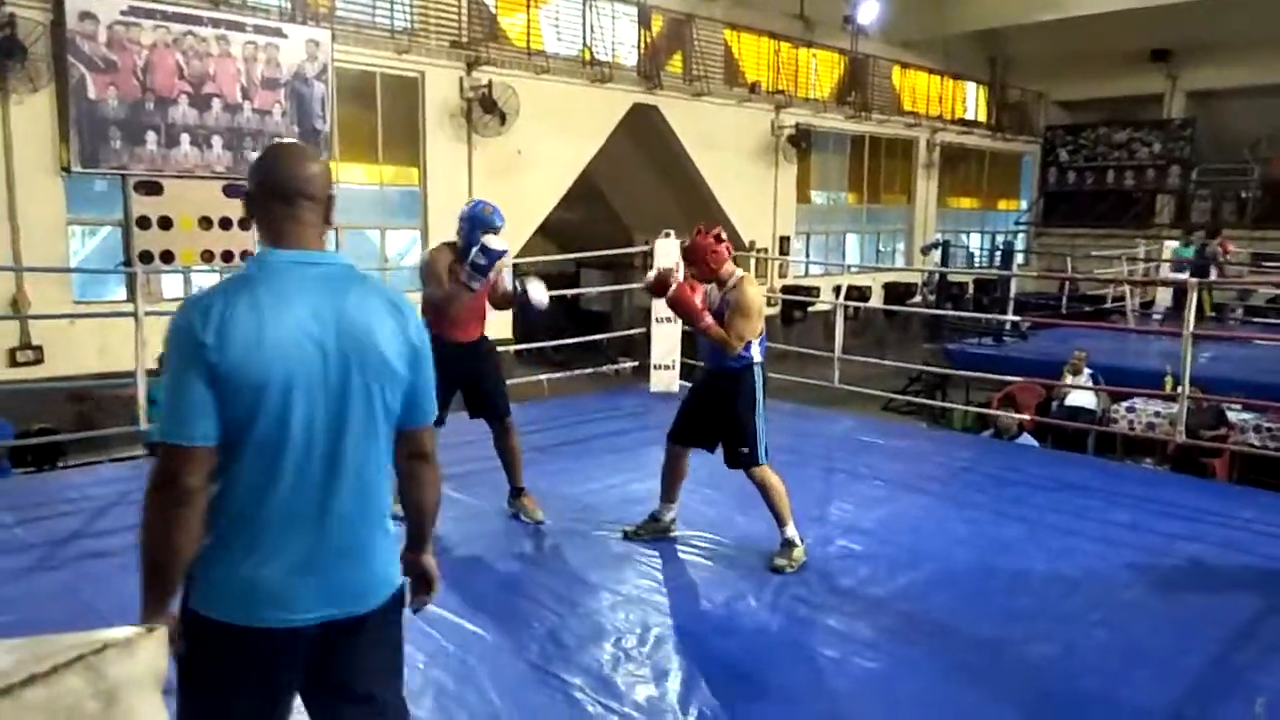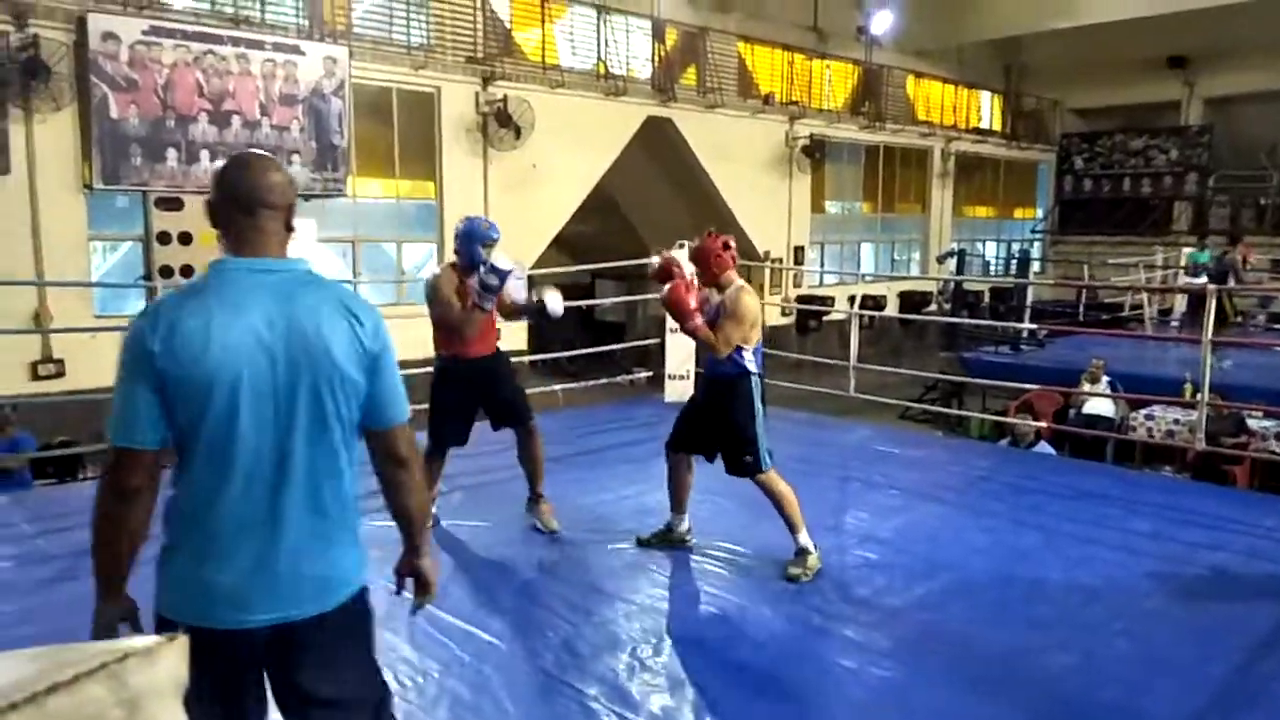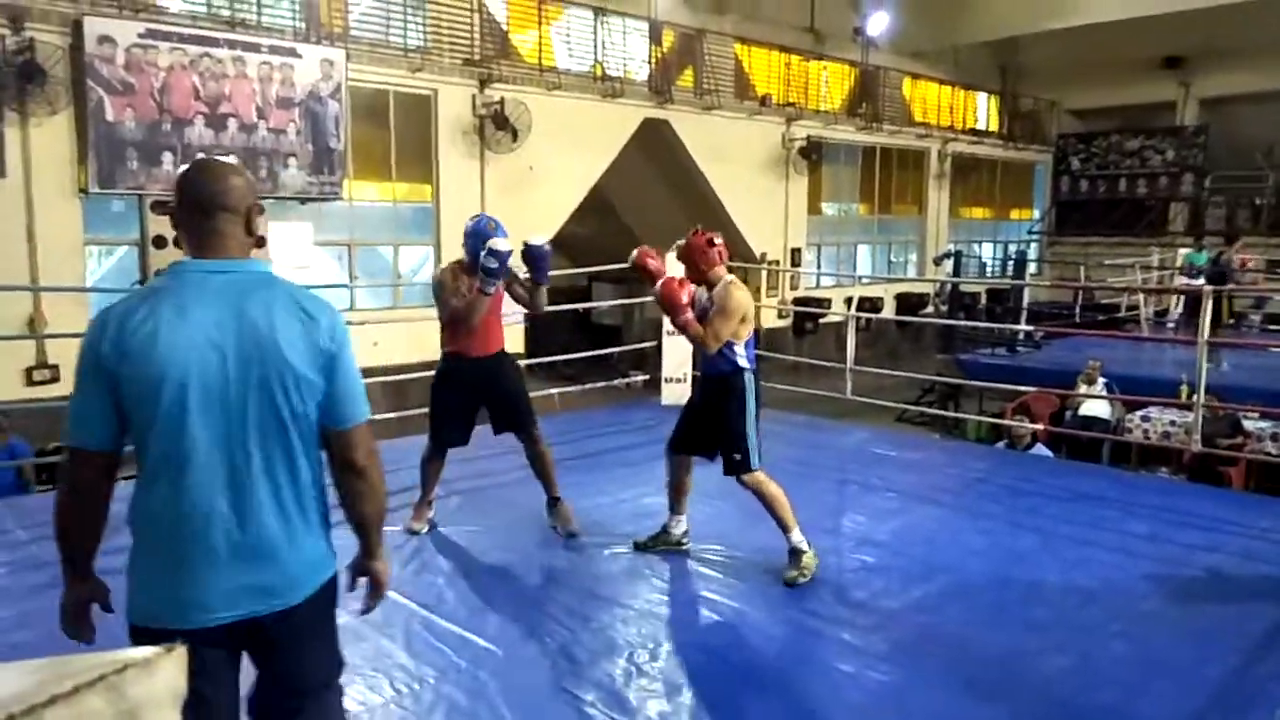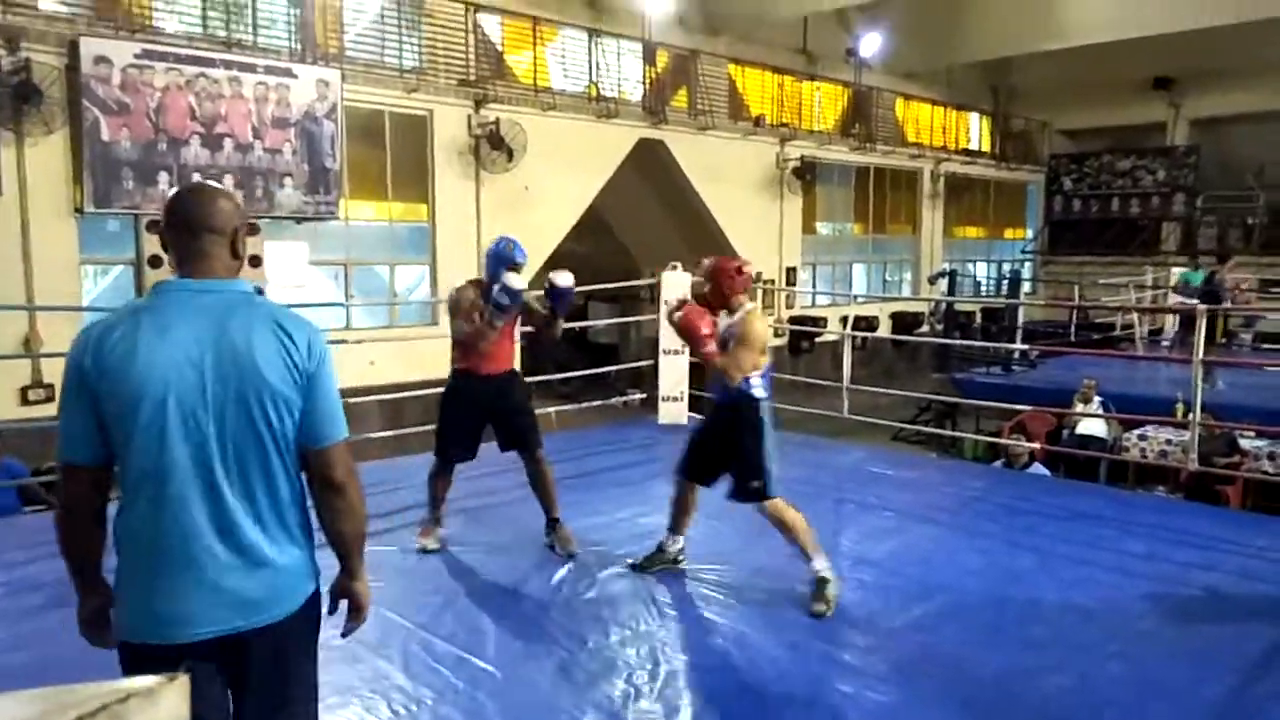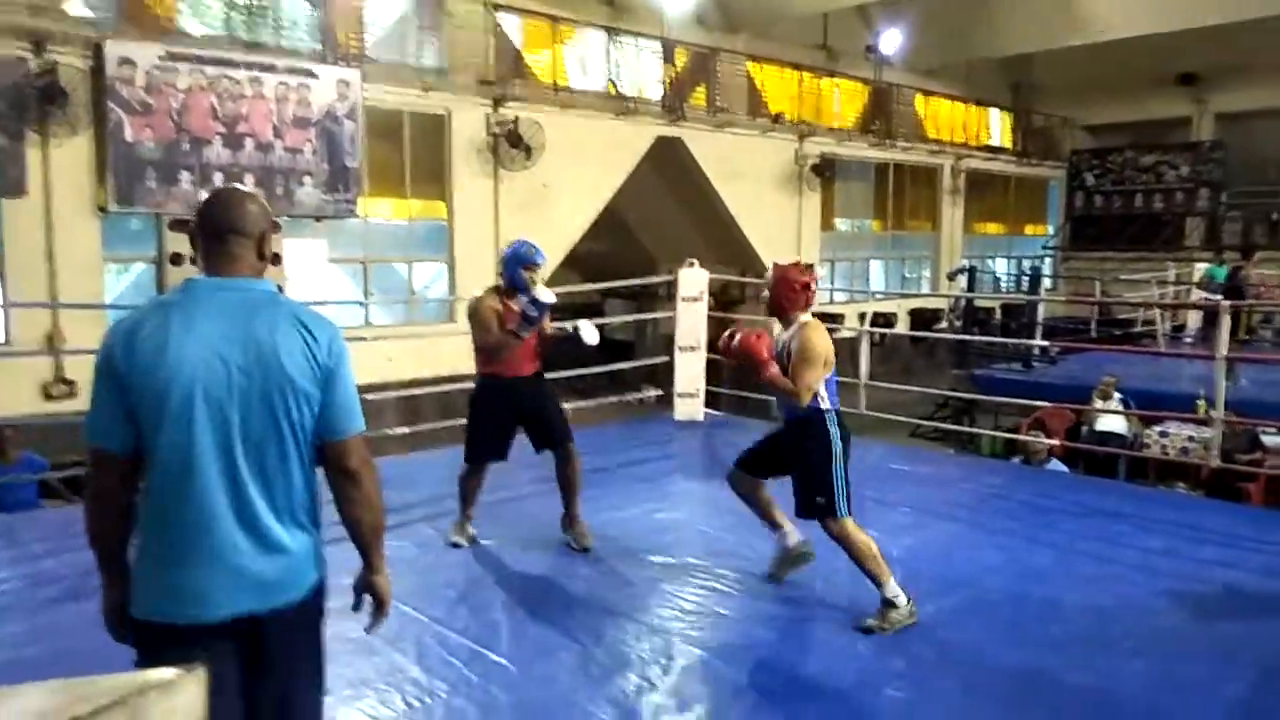
dt=0.2s
person 1, frame 1
left shoulder: (208, 319)
right shoulder: (394, 311)
left elbow: (182, 484)
right elbow: (419, 455)
left wrist: (155, 605)
right wrist: (419, 544)
left hip: (241, 600)
right hip: (365, 587)
person 1, frame 2
left shoulder: (163, 326)
right shoulder: (354, 316)
left elbow: (130, 484)
right elbow: (398, 457)
left wrist: (110, 592)
right wrist: (417, 548)
left hip: (207, 599)
right hip: (328, 586)
person 1, frame 3
left shoulder: (118, 327)
right shoulder: (313, 317)
left elbow: (87, 478)
right elbow: (356, 460)
left wrist: (78, 577)
right wrist: (372, 549)
left hip: (177, 594)
right hip: (296, 578)
person 1, frame 4
left shoulder: (102, 345)
right shoulder: (294, 337)
left elbow: (80, 494)
right elbow: (334, 477)
left wrist: (89, 585)
right wrist: (353, 569)
left hip: (162, 611)
right hip: (279, 595)
person 1, frame 5
left shoulder: (134, 337)
right shoulder: (314, 334)
left elbow: (110, 480)
right elbow: (350, 468)
left wrist: (114, 577)
right wrist: (374, 563)
left hip: (179, 596)
right hip: (288, 582)
person 2, frame 1
left shoulder: (745, 292)
right shoulder: (712, 286)
left elbow: (731, 344)
right elbow: (701, 327)
left wrist: (696, 313)
right wrist: (675, 294)
left hip: (741, 381)
right hip: (713, 376)
left knee: (755, 467)
right knee: (676, 444)
left ankle: (792, 540)
right ankle: (664, 518)
person 2, frame 2
left shoulder: (742, 300)
right shoulder: (716, 293)
left elbow: (719, 348)
right elbow: (701, 324)
left wrist: (688, 316)
right wrist: (675, 284)
left hip: (739, 388)
right hip: (712, 384)
left knee: (761, 473)
right knee: (677, 452)
left ankle: (806, 548)
right ankle: (679, 528)
person 2, frame 3
left shoulder: (733, 295)
right shoulder: (706, 290)
left elbow: (709, 345)
right elbow: (690, 320)
left wrist: (680, 311)
right wrist: (657, 276)
left hip: (734, 387)
right hip: (710, 383)
left knee: (748, 474)
right knee: (678, 455)
left ankle: (800, 547)
right ankle: (675, 531)
person 2, frame 4
left shoulder: (753, 324)
right shoulder: (730, 318)
left elbow: (731, 374)
right elbow: (716, 354)
left wrist: (702, 342)
right wrist: (693, 329)
left hip: (748, 414)
right hip: (724, 411)
left knee: (766, 502)
right knee: (686, 479)
left ankle: (823, 577)
right ankle: (671, 550)
person 2, frame 5
left shoulder: (811, 337)
right shoulder: (790, 333)
left elbow: (800, 395)
right elbow: (784, 378)
left wrist: (763, 366)
right wrist: (747, 352)
left hip: (821, 431)
right hip: (797, 428)
left knee: (834, 521)
right knee: (742, 476)
left ankle: (898, 602)
right ankle: (792, 542)
person 3, frame 1
left shoulder: (491, 260)
right shoulder: (438, 258)
left elbow: (499, 300)
right elbow: (447, 307)
left wrist: (522, 292)
right wrist: (474, 274)
left hip: (476, 348)
right hip: (440, 351)
left knee: (503, 422)
left ankle: (518, 494)
person 3, frame 2
left shoulder: (491, 272)
right shoulder: (442, 281)
left elbow: (509, 311)
right elbow: (463, 330)
left wrist: (536, 305)
right wrist: (487, 294)
left hip: (492, 362)
right hip: (455, 369)
left knee: (527, 428)
right knee: (439, 444)
left ankle: (537, 501)
person 3, frame 3
left shoulder: (501, 271)
right shoulder: (448, 277)
left elbow: (536, 305)
right elbow: (467, 319)
left wrist: (539, 272)
right wrist: (488, 280)
left hip: (497, 363)
right hip: (459, 368)
left knee: (531, 434)
right knee: (439, 443)
left ankle: (555, 503)
right ankle: (425, 504)
person 3, frame 4
left shoulder: (516, 295)
right shoulder: (465, 295)
left elbow: (550, 331)
right elbow: (473, 343)
left wrist: (558, 304)
right wrist: (497, 311)
left hip: (506, 381)
right hip: (468, 385)
left knee: (534, 453)
right knee: (447, 459)
left ankle: (554, 525)
right ankle: (434, 521)
person 3, frame 5
left shoulder: (535, 297)
right shoulder: (485, 304)
left elbow: (545, 339)
right elbow: (494, 351)
right wrist: (523, 325)
left hip: (533, 383)
right hip: (496, 388)
left knee: (566, 449)
right knee: (478, 460)
left ankle: (571, 520)
right ankle: (464, 520)
